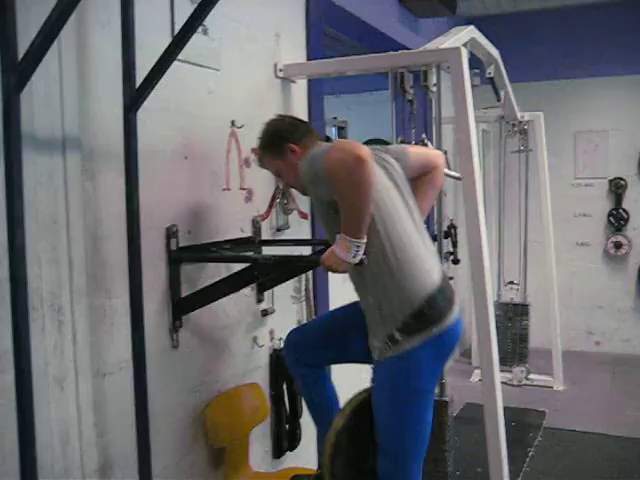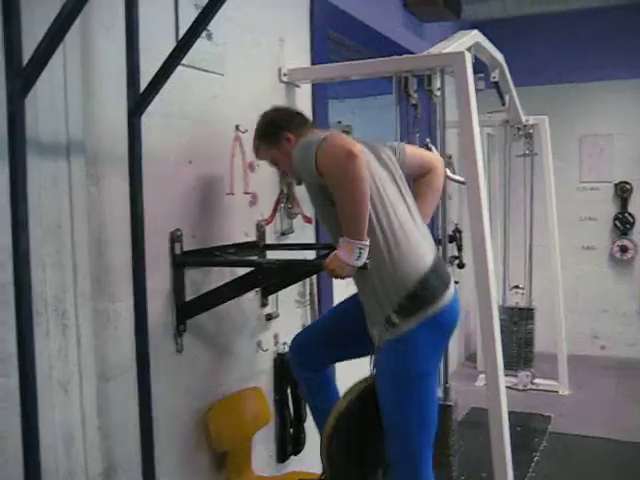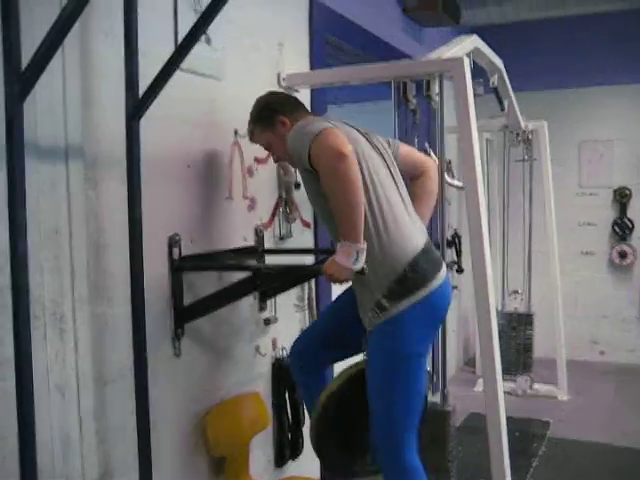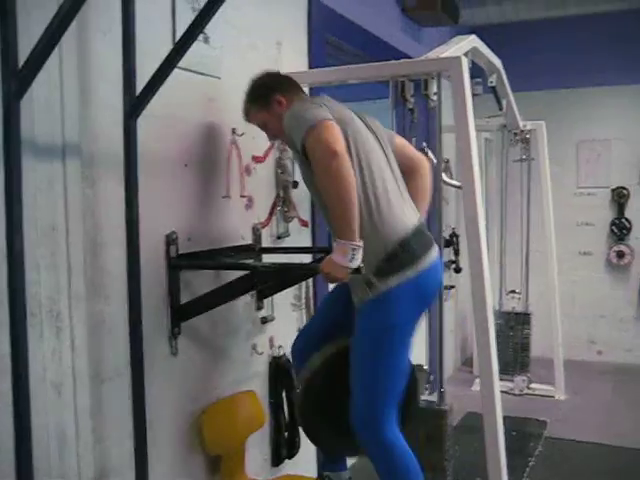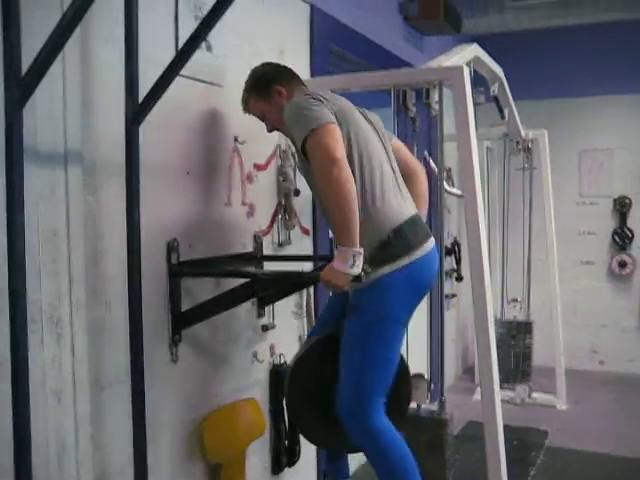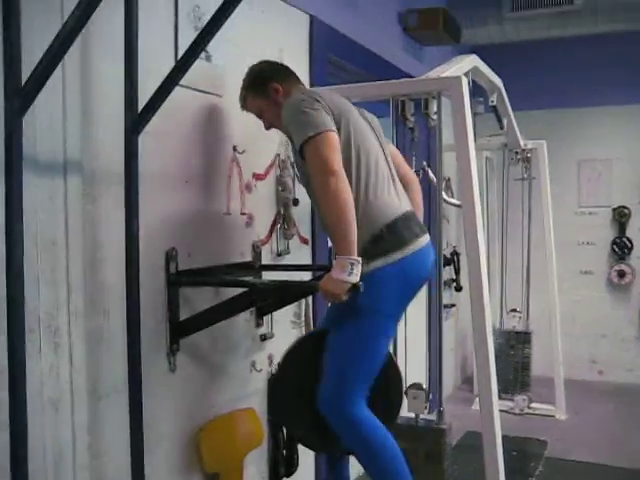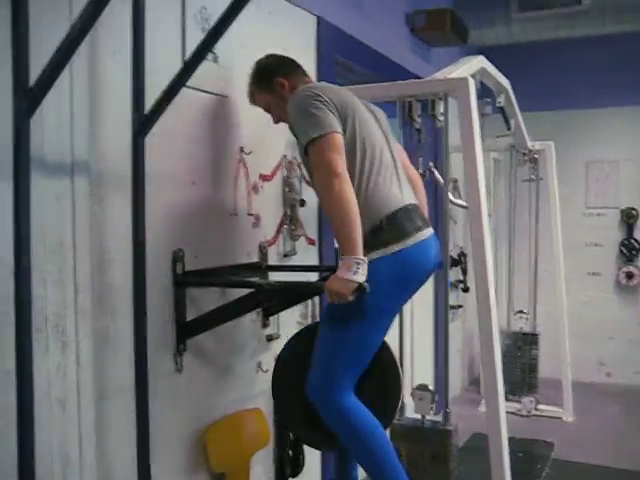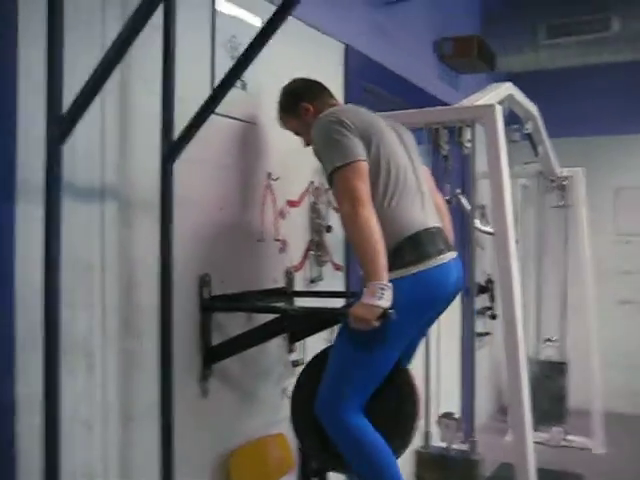
dt=0.1s
person 1, frame 1
left shoulder: (317, 161)
right shoulder: (381, 156)
left elbow: (356, 162)
right elbow: (436, 161)
left wrist: (350, 243)
right wrist: (407, 230)
left hip: (417, 329)
right knee: (300, 348)
person 1, frame 2
left shoulder: (311, 149)
right shoulder: (377, 148)
left elbow: (348, 156)
right elbow: (433, 165)
left wrist: (353, 246)
left hip: (413, 313)
right hip: (398, 296)
right knee: (305, 352)
person 1, frame 3
left shoulder: (305, 131)
right shoulder: (361, 135)
left elbow: (338, 158)
right elbow: (428, 170)
left wrist: (349, 249)
left hip: (404, 296)
right hip: (396, 282)
left knee: (392, 444)
right knee: (307, 355)
person 1, frame 4
left shoulder: (302, 113)
right shoulder: (353, 117)
left elbow: (332, 154)
right elbow: (420, 166)
left wrist: (346, 246)
left hip: (395, 277)
right hip: (409, 261)
left knee: (372, 423)
right knee: (308, 351)
person 1, frame 5
left shoulder: (304, 105)
right shoulder: (349, 111)
left elbow: (334, 166)
right elbow: (416, 172)
left wrist: (347, 255)
left hip: (391, 264)
right hip: (411, 252)
left knee: (359, 409)
person 1, frame 6
left shoulder: (302, 104)
right shoulder: (345, 110)
left elbow: (331, 176)
right elbow: (409, 179)
left wrist: (345, 264)
left hip: (386, 260)
right hip: (408, 249)
left knee: (341, 403)
right knee: (321, 366)
person 1, frame 7
left shoulder: (307, 100)
right shoulder: (354, 103)
left elbow: (335, 180)
right elbow: (412, 177)
left wrist: (350, 265)
left hip: (388, 251)
right hip: (417, 244)
left knee: (327, 389)
right knee: (339, 373)
person 1, frame 8
left shoulder: (332, 122)
right shoulder: (384, 126)
left elbow: (357, 207)
right elbow: (436, 202)
left wrist: (375, 292)
left hip: (411, 272)
right hip: (443, 265)
left knee: (335, 407)
right knee: (366, 396)
